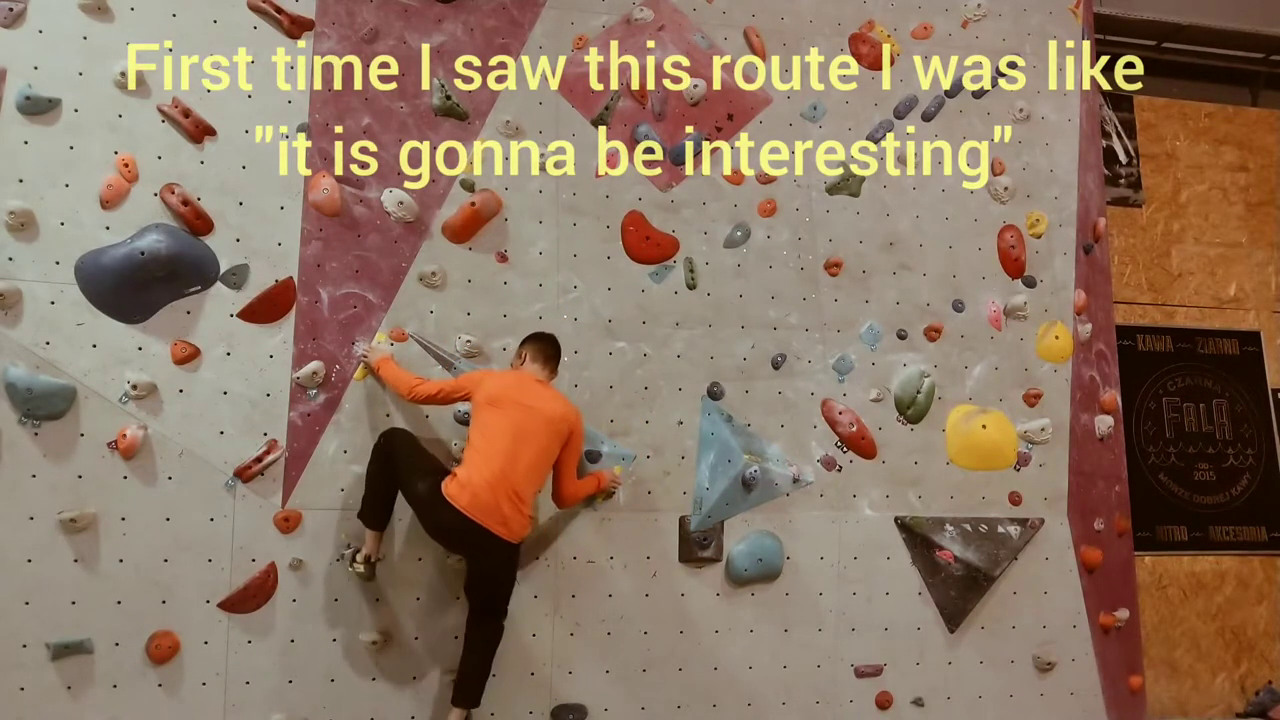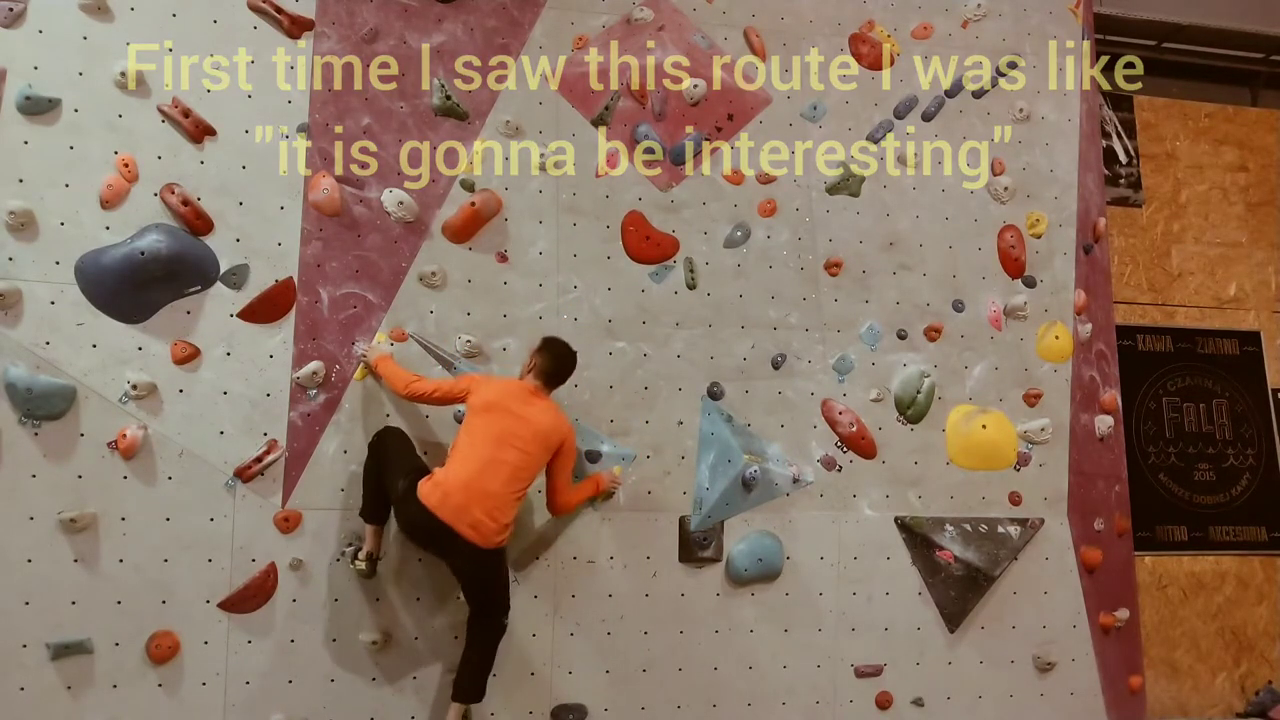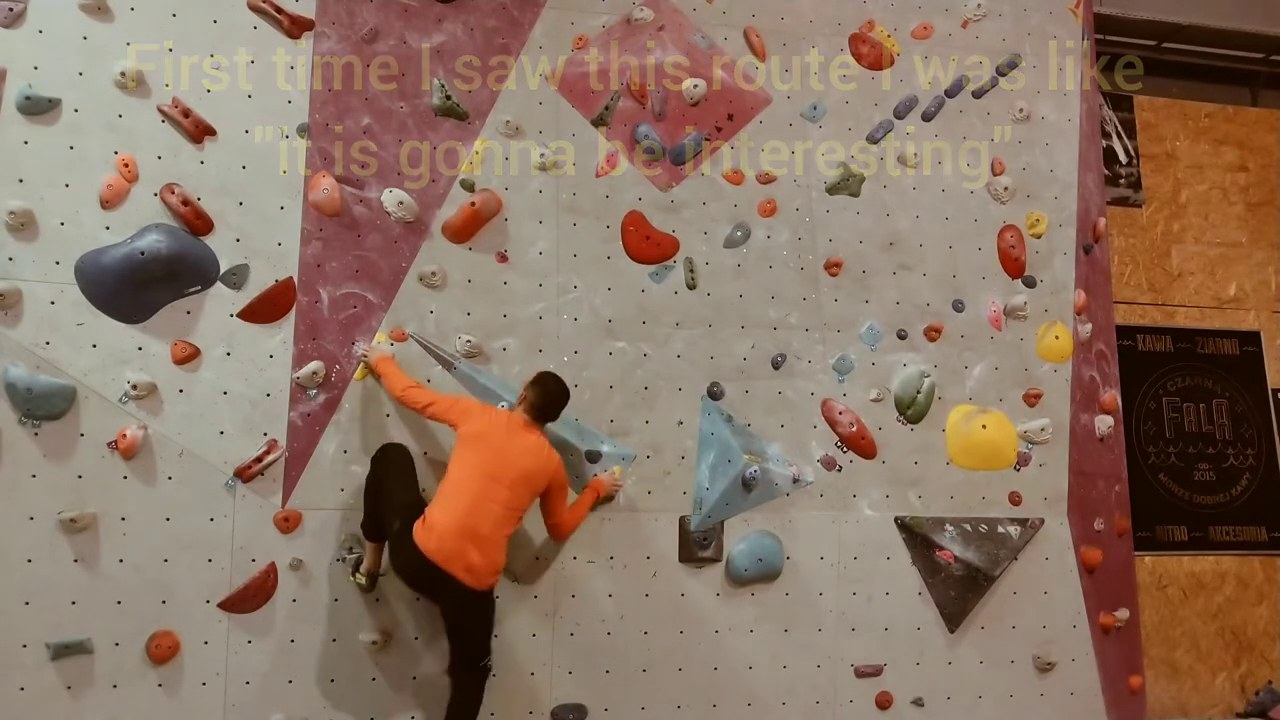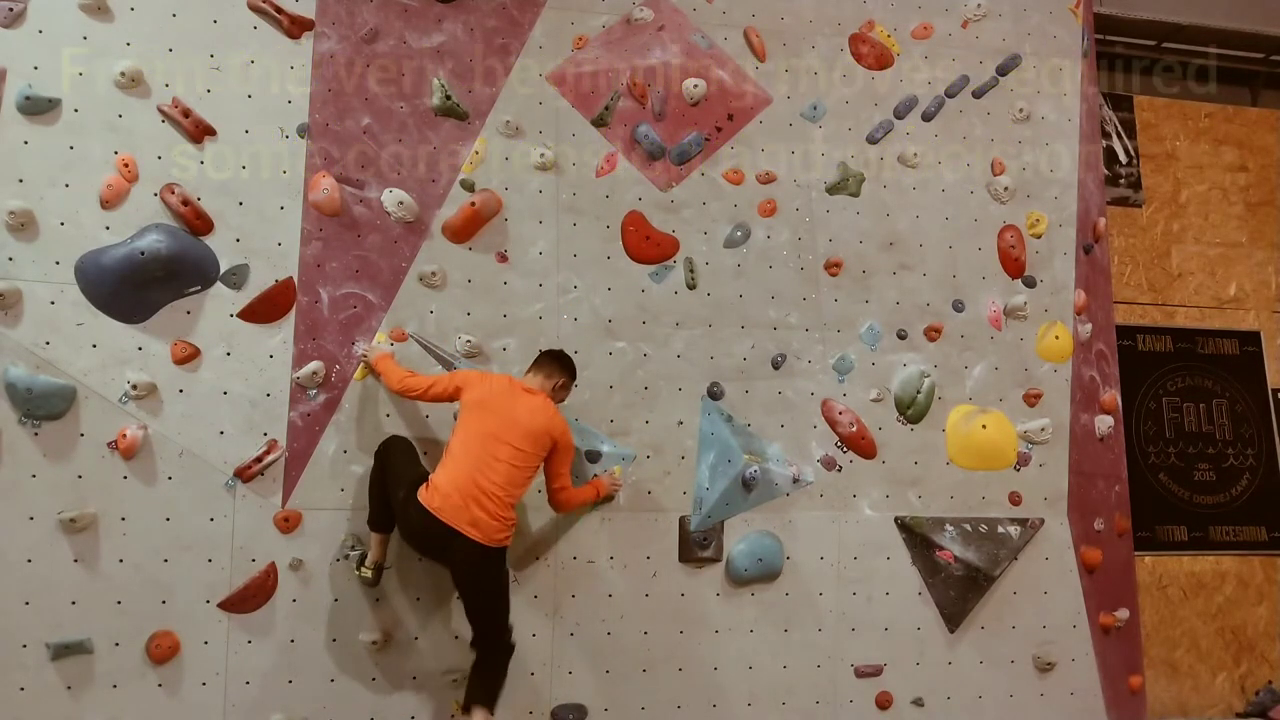
dt=0.4s
person 1, frame 1
left shoulder: (489, 380)
right shoulder: (569, 416)
left elbow: (416, 391)
right elbow: (564, 496)
left wrist: (382, 362)
right wrist: (598, 481)
left hip: (451, 509)
right hip: (503, 538)
left knee: (394, 440)
right knee: (487, 621)
left ankle: (368, 552)
person 1, frame 2
left shoulder: (486, 386)
right shoulder: (561, 429)
left elbow: (412, 388)
right elbow: (559, 504)
left wrist: (382, 361)
right wrist: (597, 483)
left hip: (424, 511)
right hip: (479, 541)
left knee: (387, 440)
right knee: (489, 619)
left ankle: (370, 549)
person 1, frame 3
left shoulder: (477, 417)
right shoulder: (551, 464)
left elbow: (410, 395)
right elbow: (560, 529)
left wrist: (383, 363)
right wrist: (595, 491)
left hip: (417, 553)
right hip: (471, 583)
left knee: (391, 455)
right knee: (472, 667)
left ankle: (368, 568)
person 1, frame 4
left shoulder: (478, 381)
right shoulder: (557, 427)
left elbow: (406, 385)
right elbow: (561, 500)
left wrist: (381, 359)
right wrist: (598, 488)
left hip: (425, 518)
right hip: (482, 546)
left knee: (393, 448)
right knee: (495, 641)
left ankle: (374, 559)
